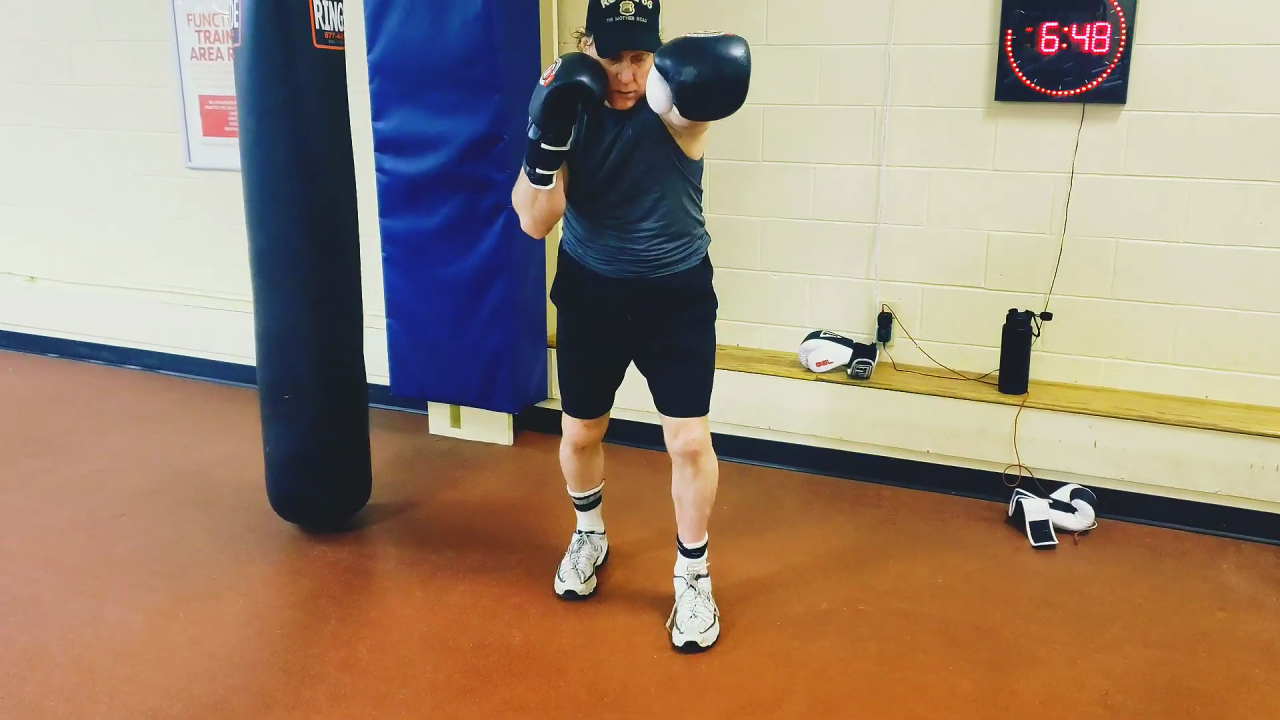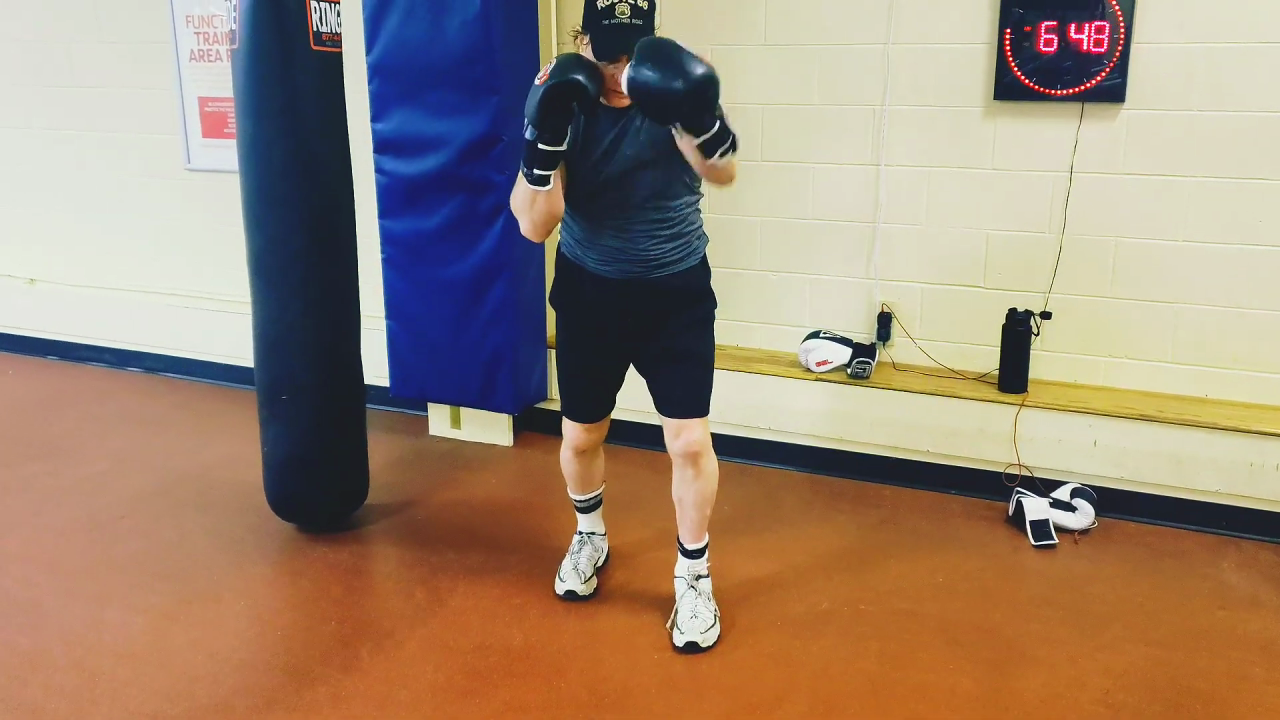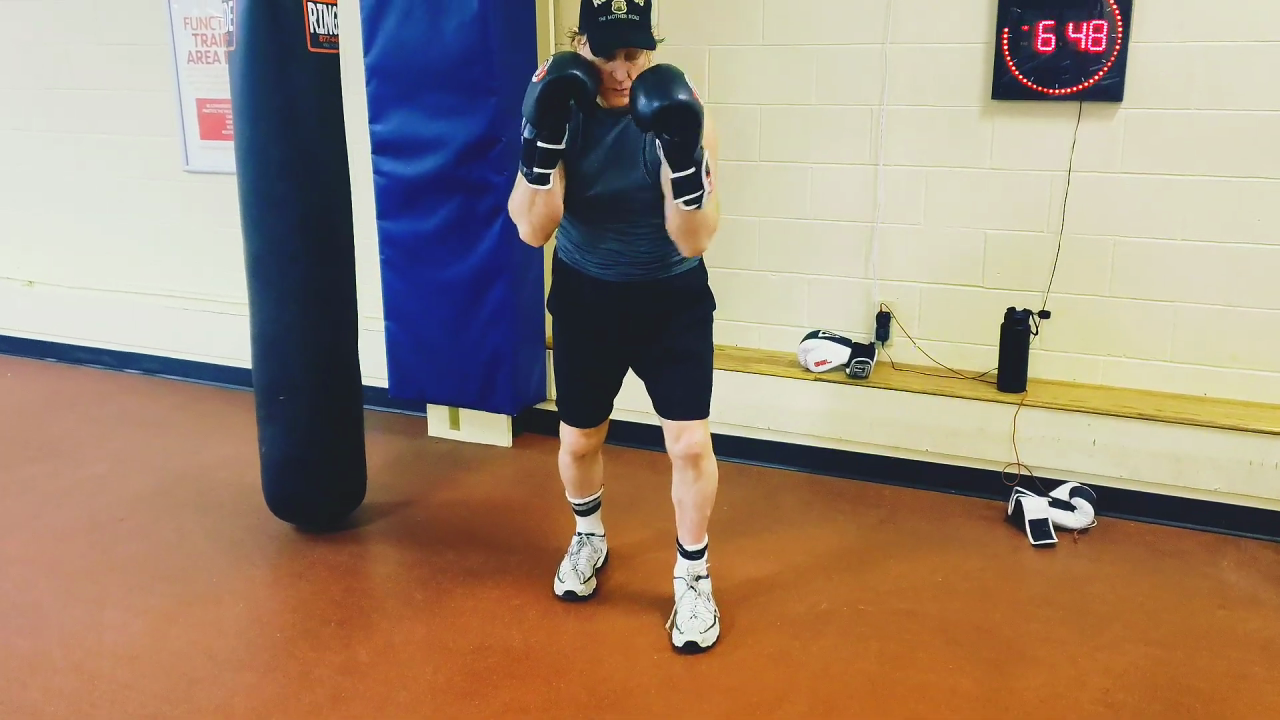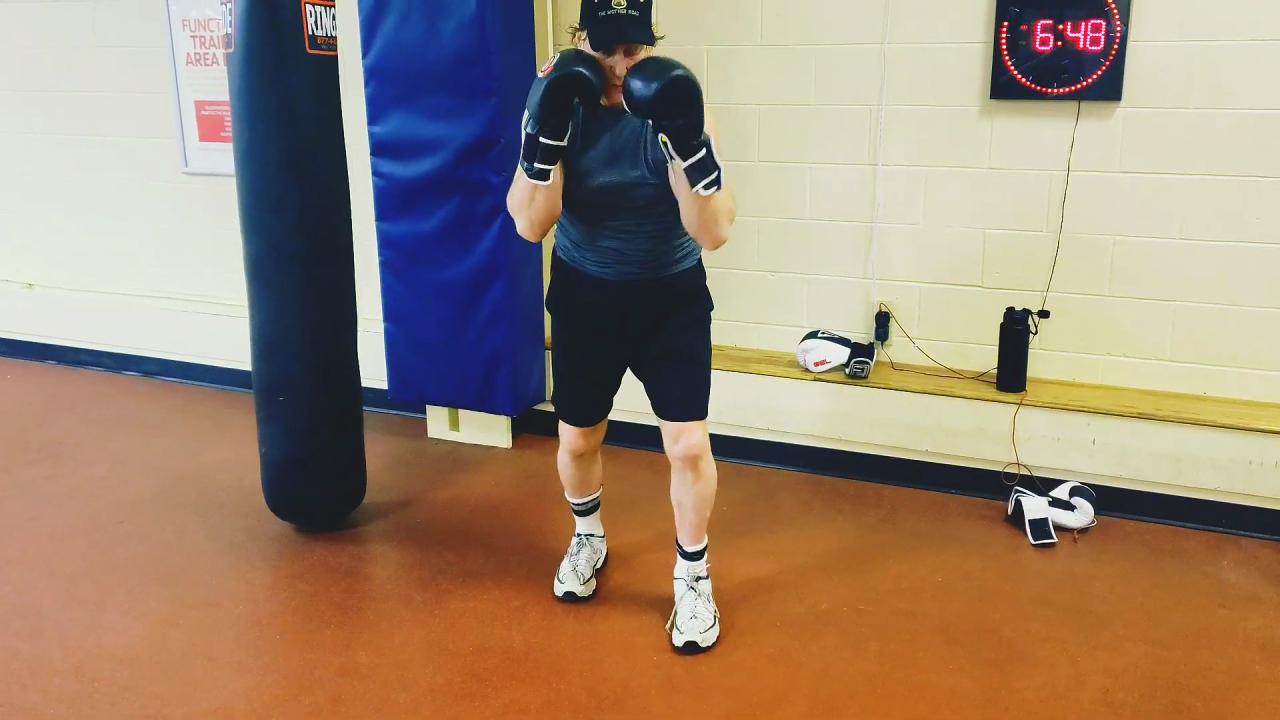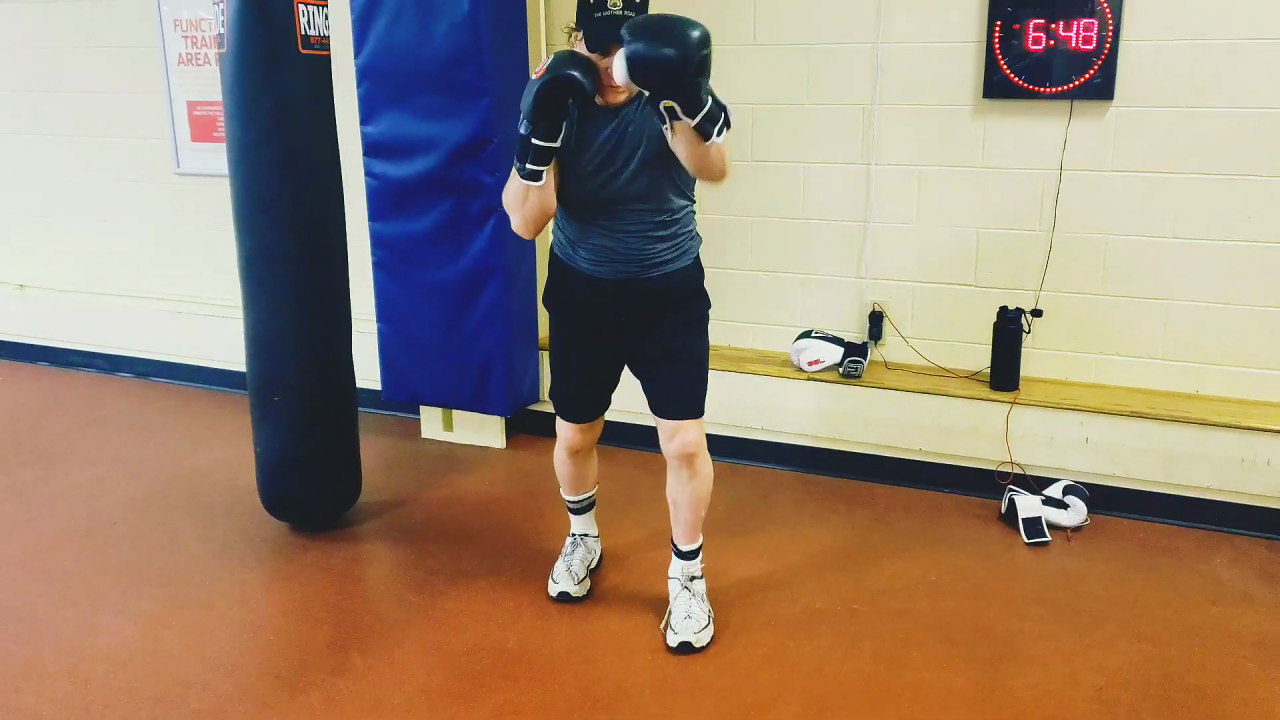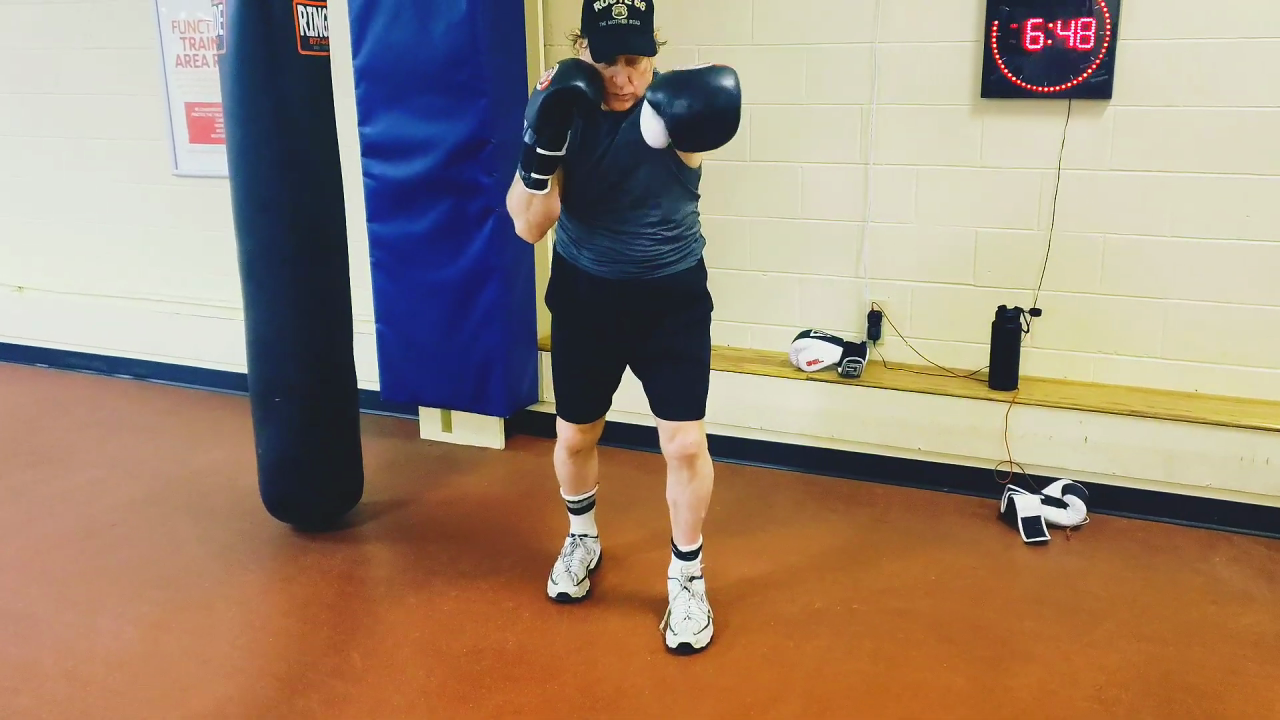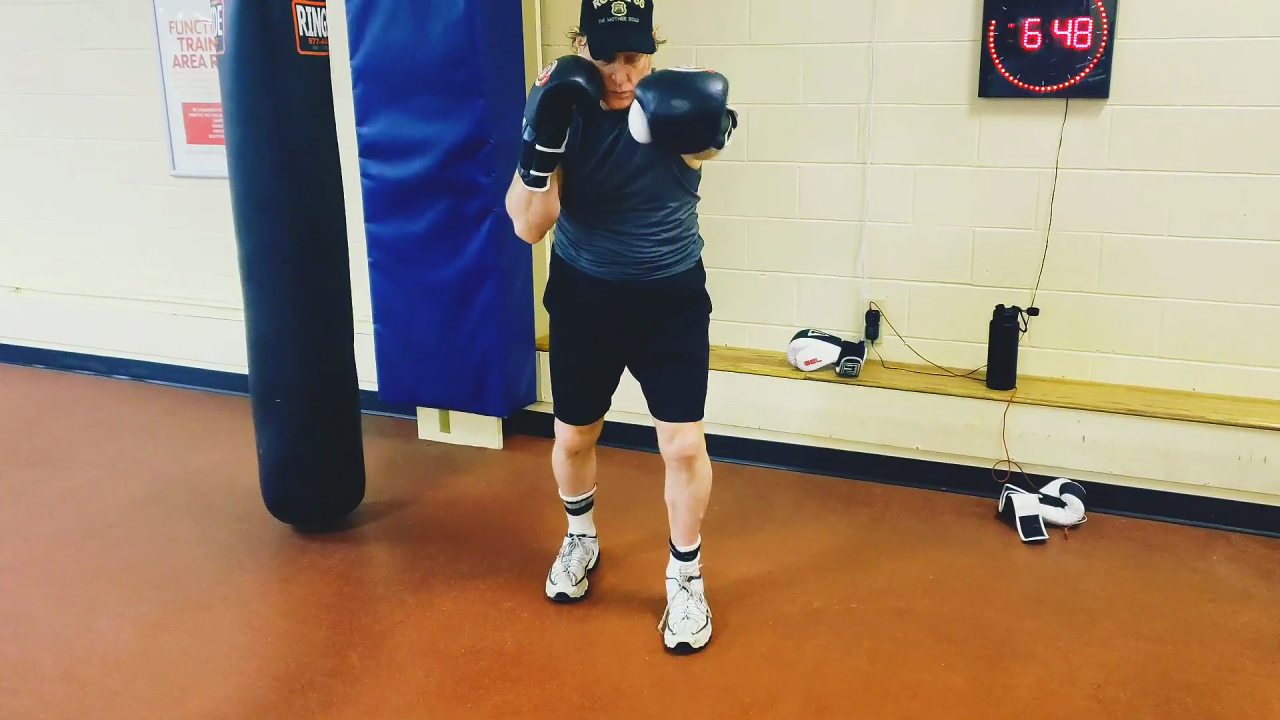
dt=0.2s
person 1, frame 1
left shoulder: (670, 100)
right shoulder: (567, 105)
left elbow: (700, 105)
right elbow: (534, 222)
left wrist: (704, 77)
right wrist: (546, 135)
left hip: (676, 293)
right hip: (590, 292)
left knee: (689, 440)
right knee: (580, 431)
left ankle: (693, 574)
right ankle: (589, 534)
person 1, frame 2
left shoulder: (670, 102)
right shoulder: (563, 107)
left elbow: (722, 171)
right elbow: (534, 225)
left wrist: (699, 114)
right wrist: (543, 137)
left hip: (676, 294)
right hip: (589, 294)
left knee: (690, 442)
right knee: (581, 435)
left ankle: (694, 576)
right ankle: (590, 536)
person 1, frame 3
left shoulder: (677, 112)
right shoulder: (558, 109)
left elbow: (695, 241)
right elbow: (532, 229)
left wrist: (680, 157)
right wrist: (544, 135)
left hip: (674, 299)
right hip: (587, 298)
left knee: (691, 445)
right knee: (578, 440)
left ankle: (693, 577)
right ankle: (589, 538)
person 1, frame 4
left shoulder: (674, 112)
right shoulder: (560, 107)
left elbow: (712, 233)
right elbow: (530, 225)
left wrist: (687, 138)
right wrist: (545, 131)
left hip: (671, 298)
right hip: (585, 297)
left knee: (688, 445)
right knee: (577, 439)
left ankle: (693, 576)
right ankle: (588, 538)
person 1, frame 5
left shoulder: (666, 99)
right shoulder: (556, 104)
left elbow: (713, 167)
right elbow: (525, 222)
left wrist: (690, 94)
right wrist: (538, 131)
left hip: (669, 296)
right hip: (583, 294)
left knee: (685, 442)
right knee: (574, 434)
left ankle: (687, 576)
right ankle: (583, 537)
person 1, frame 6
left shoulder: (668, 105)
right shoulder: (561, 107)
left elbow: (704, 113)
right elbow: (528, 226)
left wrist: (696, 108)
right wrist: (542, 141)
left hip: (671, 297)
right hip: (585, 295)
left knee: (685, 444)
right knee: (574, 435)
left ankle: (687, 576)
right ankle: (582, 537)
person 1, frame 7
left shoulder: (667, 105)
right shoulder: (559, 107)
left elbow: (714, 145)
right elbow: (528, 226)
left wrist: (702, 125)
right wrist: (541, 139)
left hip: (670, 299)
right hip: (583, 298)
left knee: (684, 446)
right knee: (572, 437)
left ankle: (685, 577)
right ankle: (580, 538)
